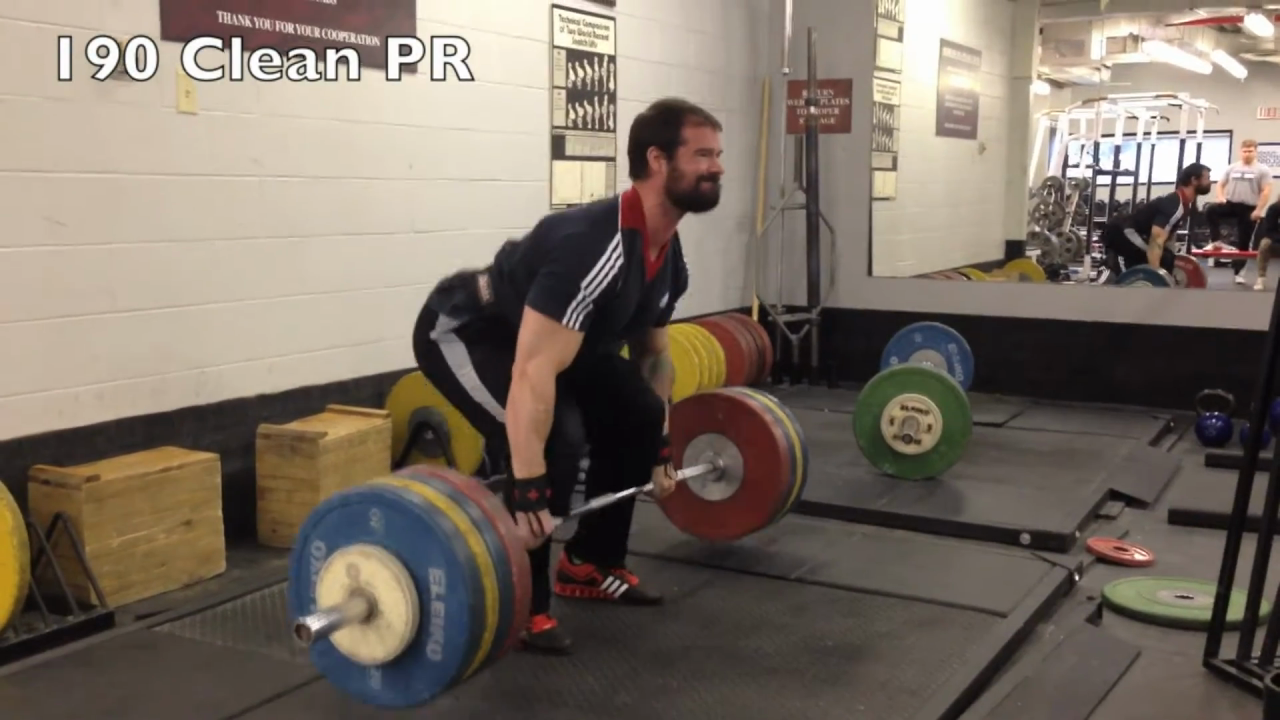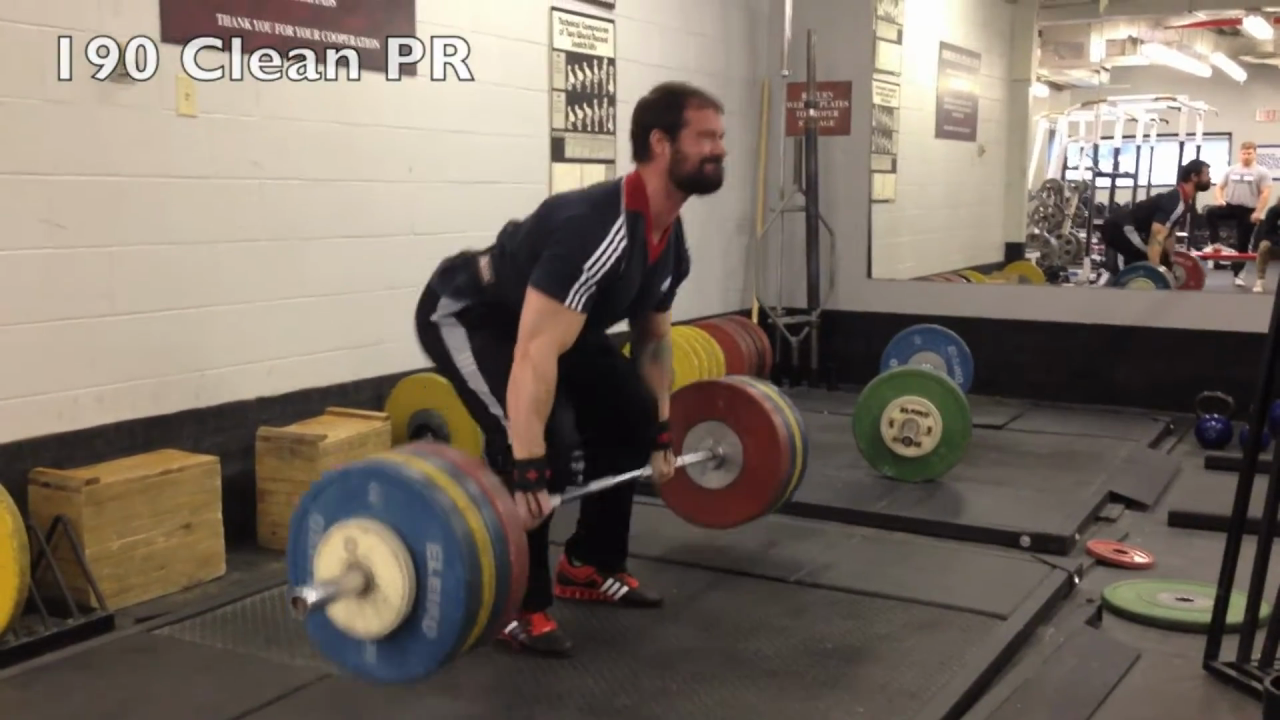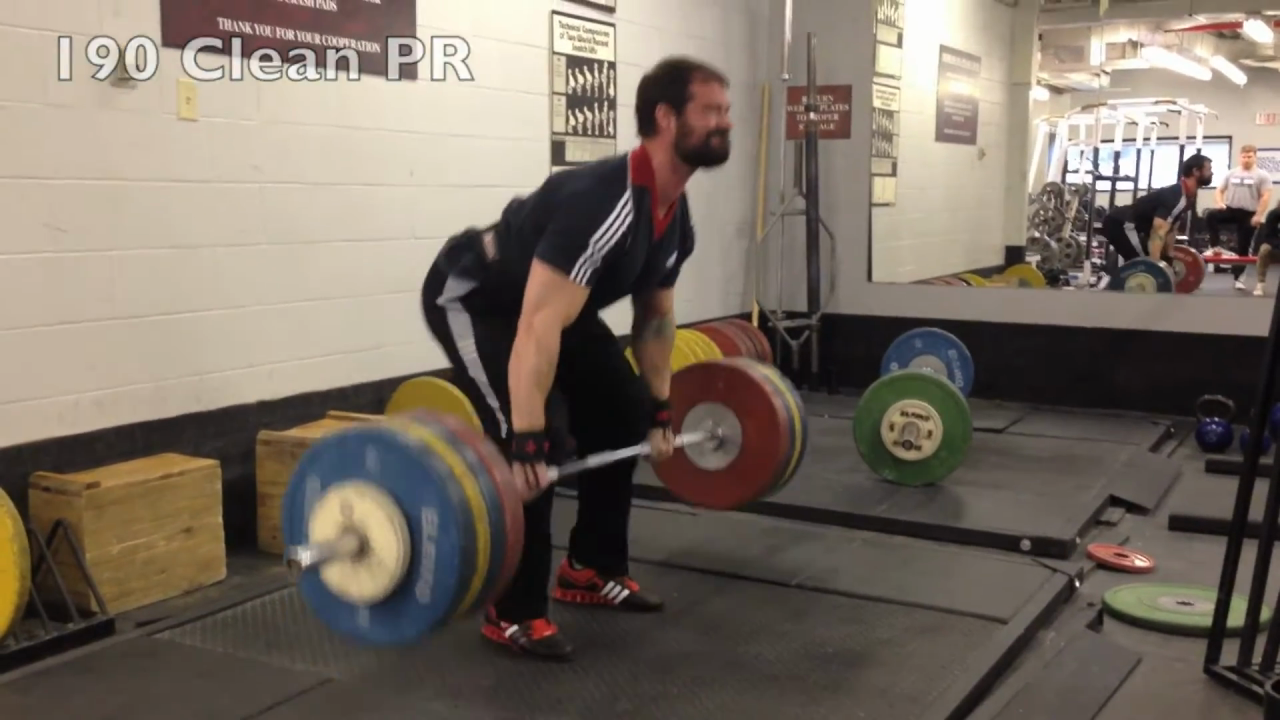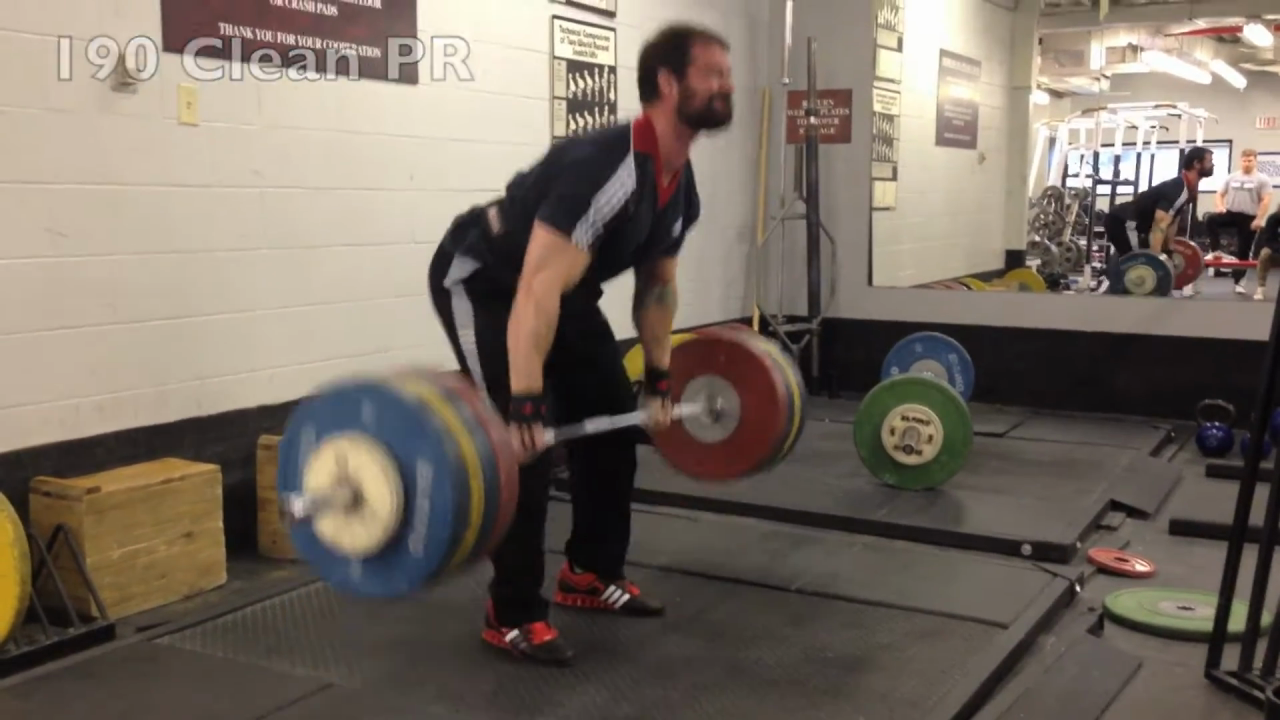
dt=0.1s
person 1, frame 1
left shoulder: (669, 257)
right shoulder: (593, 248)
left elbow: (652, 353)
right elbow: (532, 378)
left wrist: (660, 451)
right wrist: (527, 496)
left hip: (547, 336)
right hip: (465, 330)
left knee: (634, 416)
right knee: (558, 440)
left ankle: (591, 565)
person 1, frame 2
left shoulder: (671, 241)
right shoulder: (595, 229)
left elbow: (653, 338)
right elbow: (535, 356)
left wrist: (660, 435)
right wrist: (528, 473)
left hip: (547, 324)
right hip: (466, 314)
left knee: (629, 412)
right knee: (550, 436)
left ankle: (591, 566)
right ankle: (517, 605)
person 1, frame 3
left shoulder: (676, 219)
right shoulder: (603, 201)
left elbow: (654, 317)
right elbow: (539, 328)
left wrist: (659, 413)
right wrist: (530, 444)
left hip: (557, 304)
right hip: (474, 295)
left knee: (618, 421)
right knee: (527, 457)
left ankle: (592, 568)
right ankle: (514, 613)
person 1, frame 4
left shoulder: (681, 188)
right shoulder: (606, 167)
left elbow: (657, 286)
right elbow: (538, 290)
left wrist: (659, 381)
right wrist: (522, 406)
left hip: (563, 284)
right hip: (480, 279)
left knee: (611, 418)
right knee: (523, 442)
left ankle: (591, 571)
right ankle: (512, 616)
